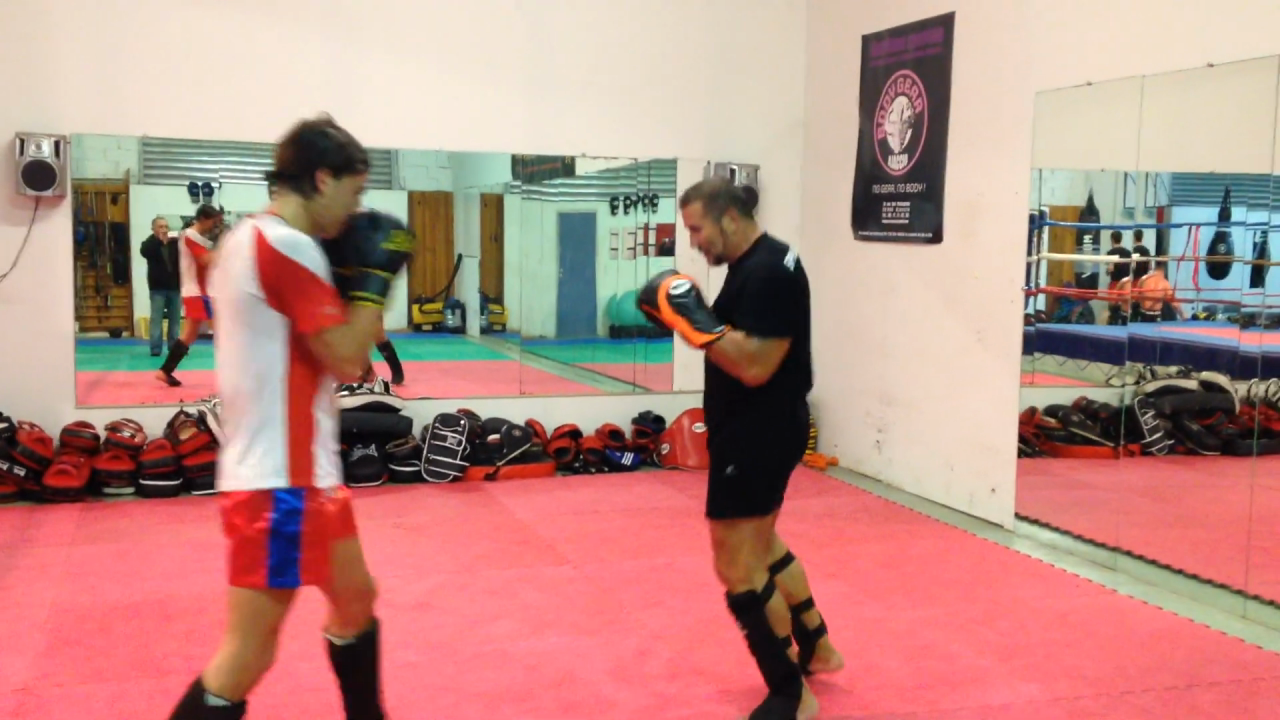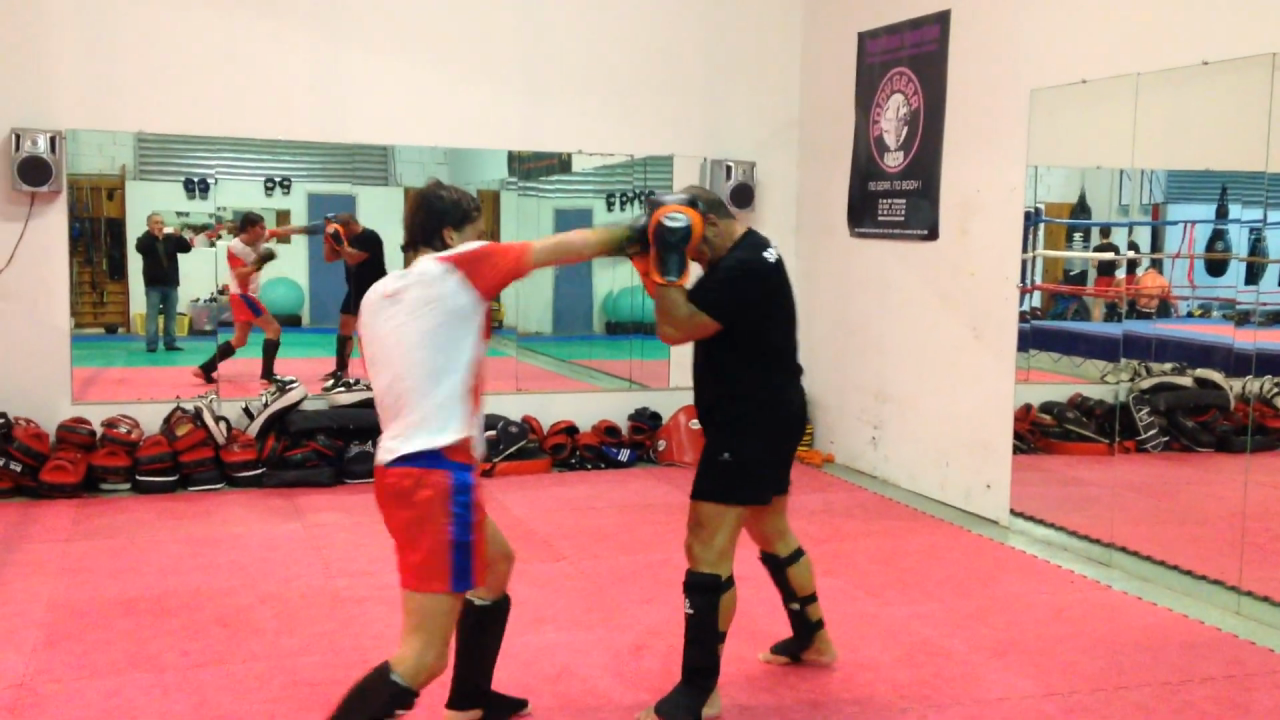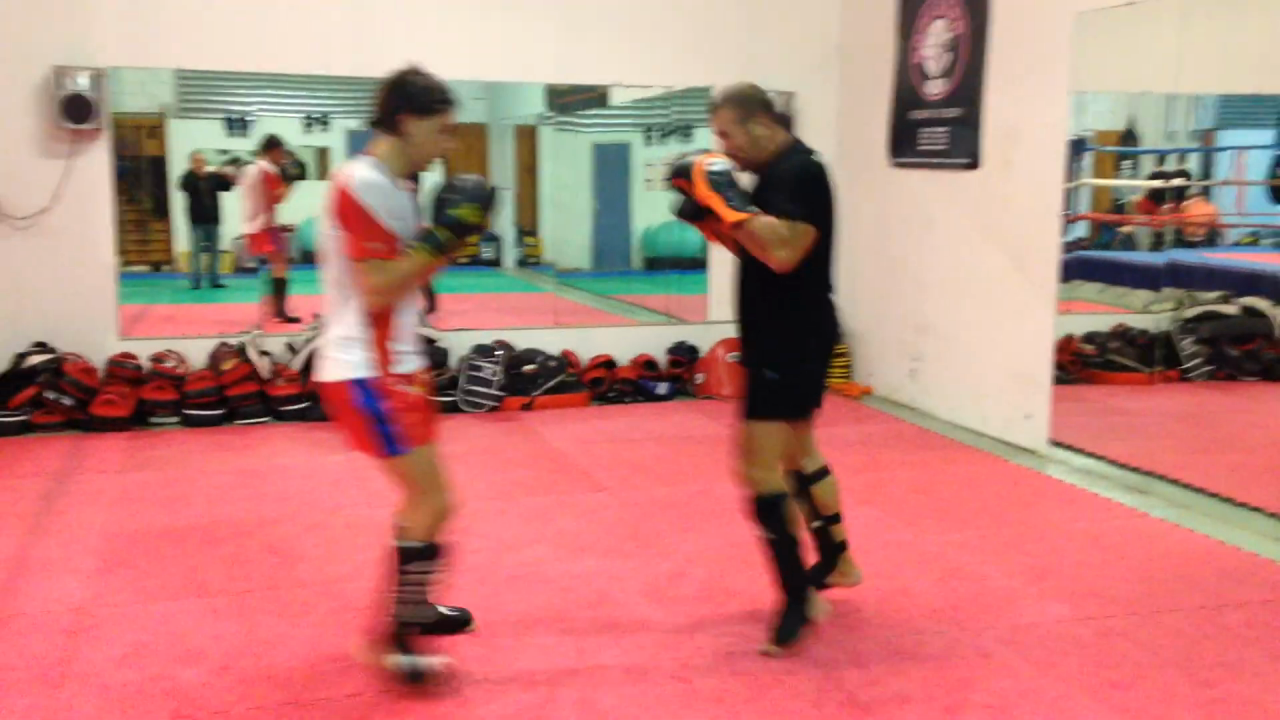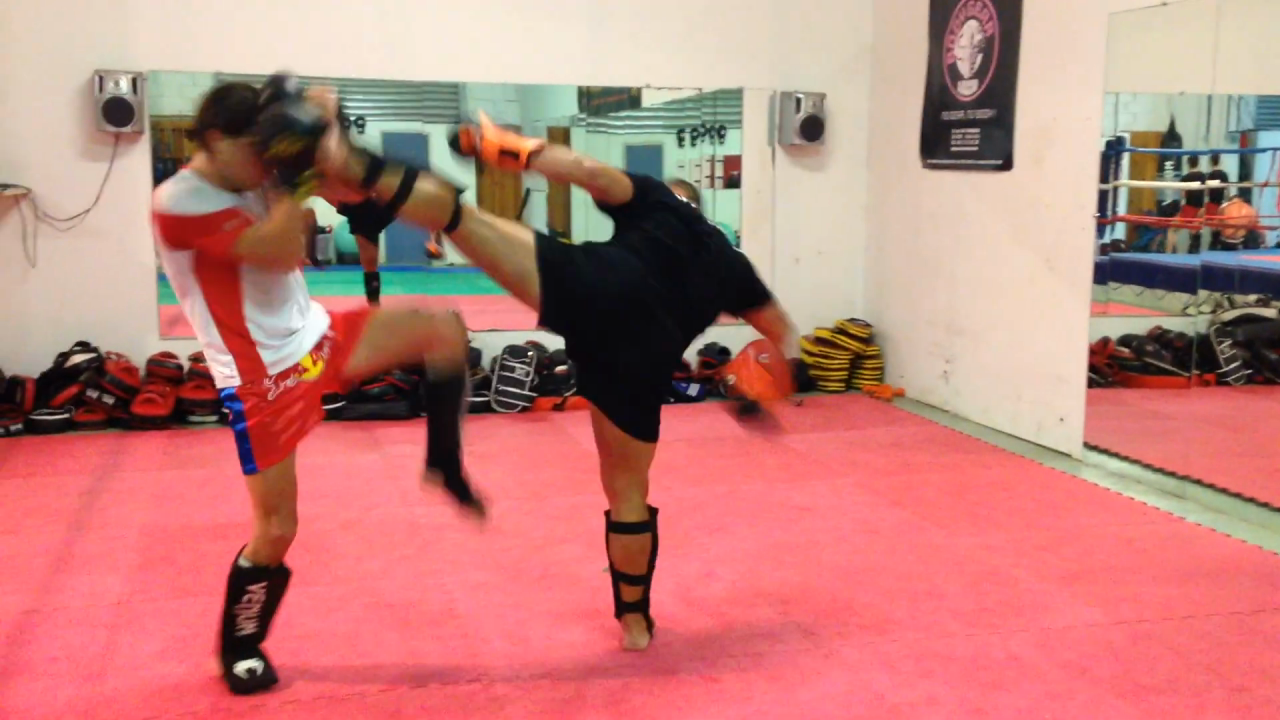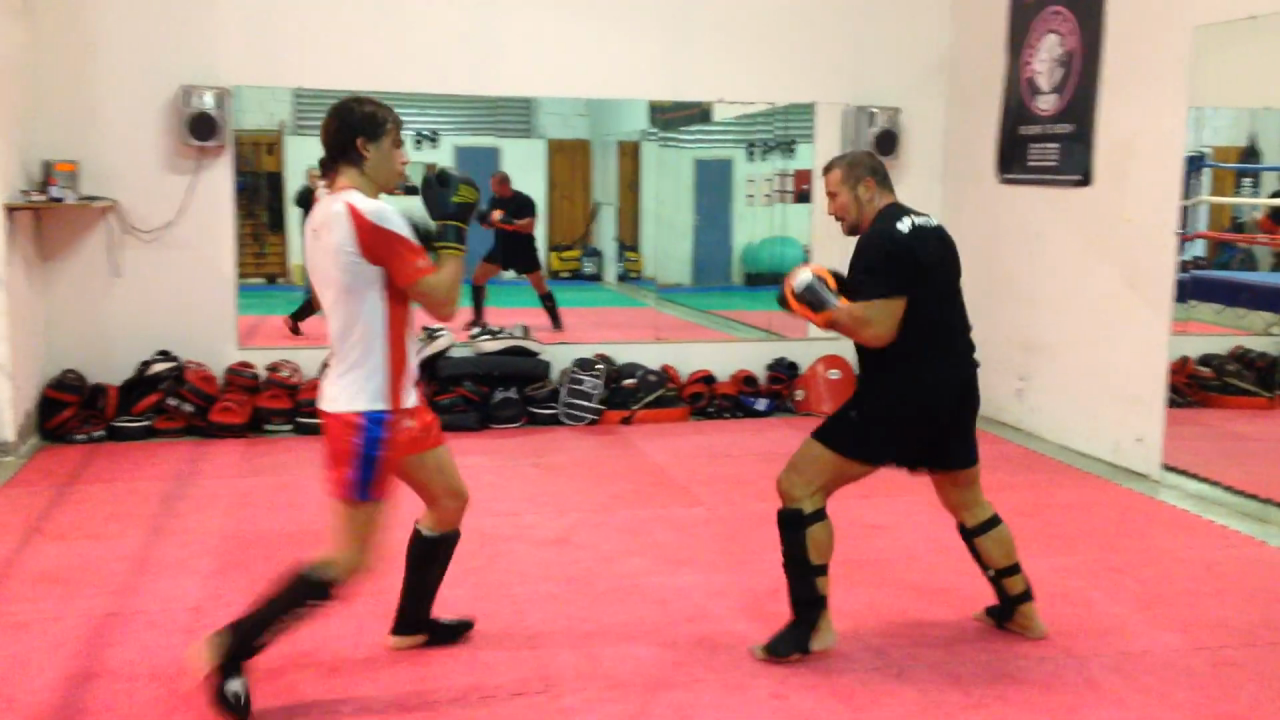
dt=1s
person 1, frame 1
left shoulder: (251, 240)
right shoulder: (285, 246)
right elbow: (346, 358)
left wrist: (355, 271)
right wrist: (375, 275)
left hip: (306, 472)
right hip: (277, 482)
left knee: (356, 601)
right knee: (248, 655)
person 1, frame 2
left shoulder: (374, 298)
right shoulder: (462, 266)
right elbow: (562, 248)
right wrist: (624, 235)
left hip: (403, 466)
right hip: (436, 469)
left knee: (496, 564)
right knee: (423, 657)
person 1, frame 3
left shoulder: (393, 185)
right shoulder: (363, 185)
right elbow: (378, 289)
left wrist: (448, 228)
right wrist: (441, 235)
left hip: (393, 364)
right hip: (365, 373)
left knee: (420, 493)
right knee: (433, 503)
left ankle: (414, 608)
right ankle: (398, 639)
person 1, frame 4
left shoulder: (256, 181)
right shoulder: (175, 202)
right elbow: (276, 254)
left hip: (319, 342)
right hip: (260, 380)
left knee: (445, 331)
right knee: (276, 528)
left ankle: (445, 462)
right ankle: (237, 648)
person 1, frame 5
left shoulder: (329, 212)
right shoulder: (368, 215)
right elbow: (442, 301)
left wrist: (438, 227)
right wrist: (453, 227)
left hip: (388, 402)
right hip: (369, 410)
left knee: (451, 499)
right knee: (349, 559)
left ankle: (411, 620)
right ankle: (232, 649)
person 2, frame 1
left shoulder: (764, 274)
right shoulder: (760, 262)
left elbow: (754, 365)
left wrist: (694, 321)
right wrist: (688, 316)
left hip: (758, 433)
right hip: (767, 427)
left knee: (739, 567)
right knee: (760, 543)
right ankle: (816, 645)
person 2, frame 2
left shoulder: (742, 269)
right shoulder: (745, 257)
left elbow: (674, 329)
right elbow: (688, 318)
left wrist: (670, 259)
right wrist: (654, 264)
left hip: (750, 422)
right hip: (772, 413)
left knee: (707, 550)
right knee: (772, 531)
right ankle: (813, 638)
person 2, frame 3
left shoulder: (799, 173)
right shoulder: (776, 172)
left elbow: (782, 253)
left wrist: (728, 200)
right wrist: (714, 220)
left hip: (792, 339)
right hip: (782, 335)
left knee: (760, 468)
right knee: (796, 452)
left ankle: (801, 599)
right ankle: (835, 558)
person 2, frame 4
left shoulder: (655, 200)
right shoulder: (729, 264)
left elbow: (590, 172)
right elbow: (783, 332)
left wrist: (511, 149)
left hip: (594, 284)
right hip: (642, 353)
left knee: (459, 216)
right knee: (628, 491)
left ankle: (343, 158)
right ankle: (634, 619)
person 2, frame 5
left shoulder: (882, 242)
right shoulder: (935, 234)
left elbow: (876, 331)
left wrist: (821, 305)
right wrist: (844, 296)
left hip: (896, 396)
right hip: (952, 390)
left knee: (797, 487)
right knee: (967, 501)
left ankle: (811, 624)
right ankle: (1021, 608)
